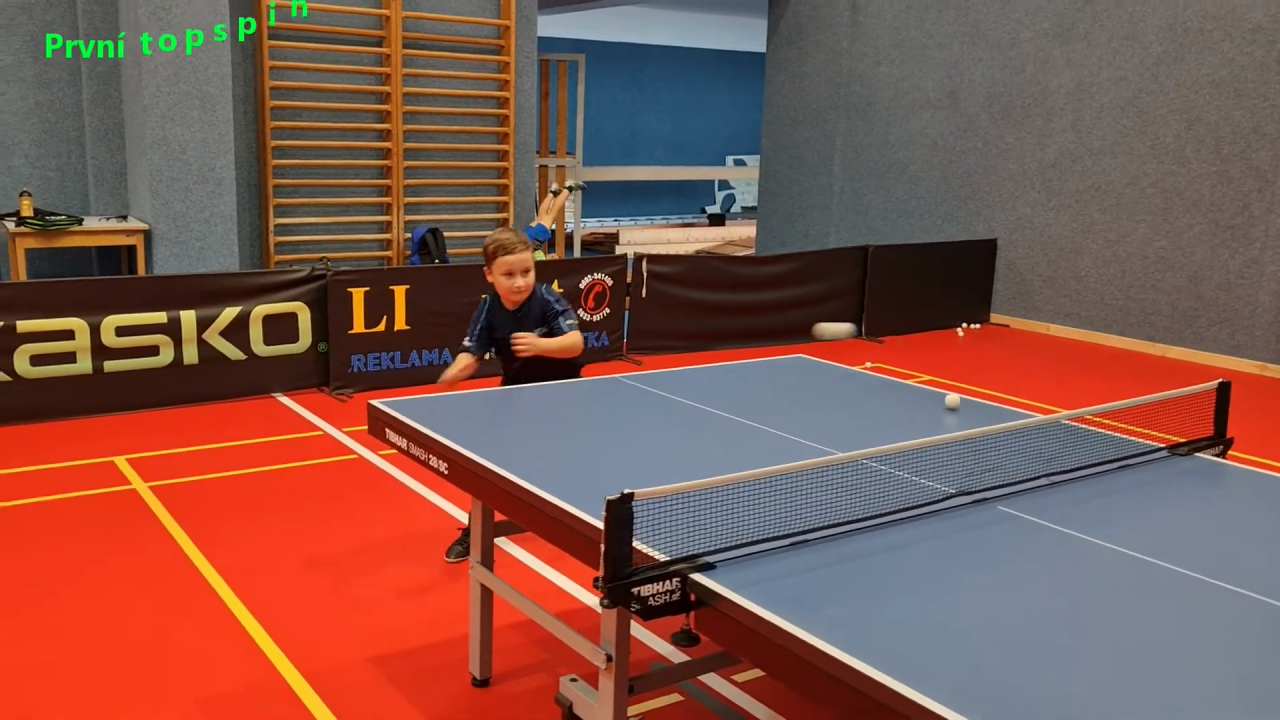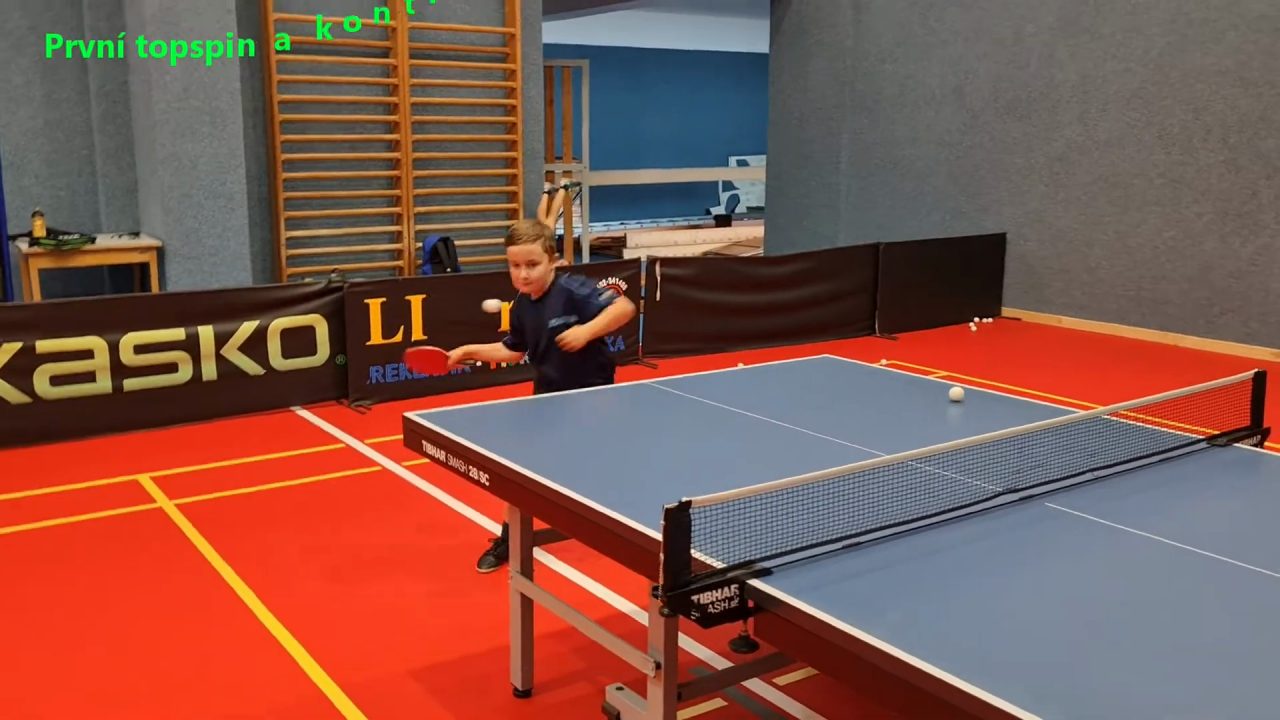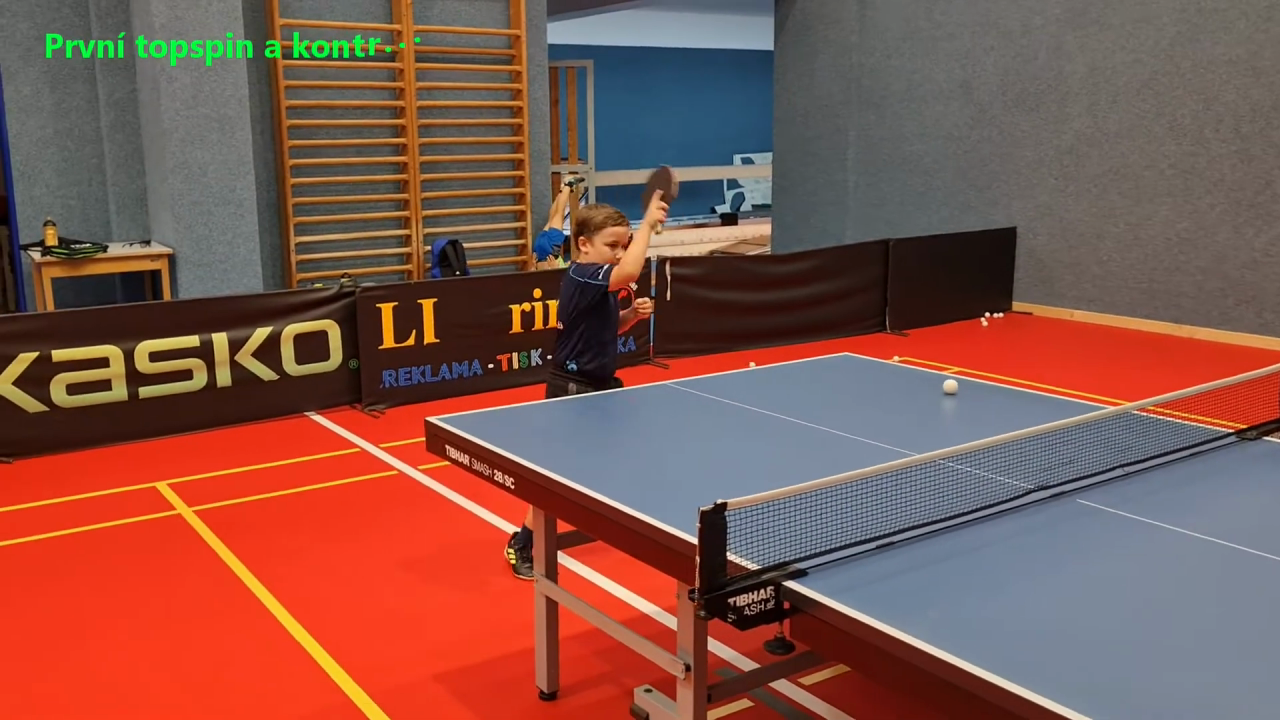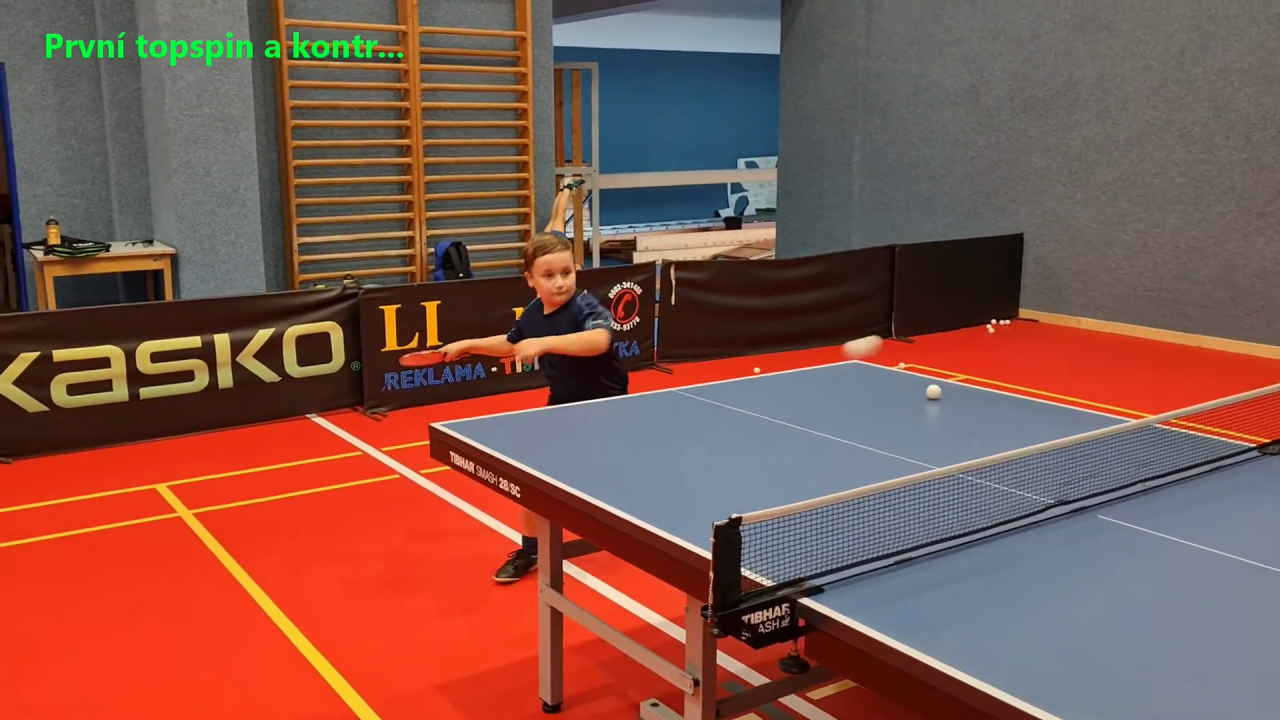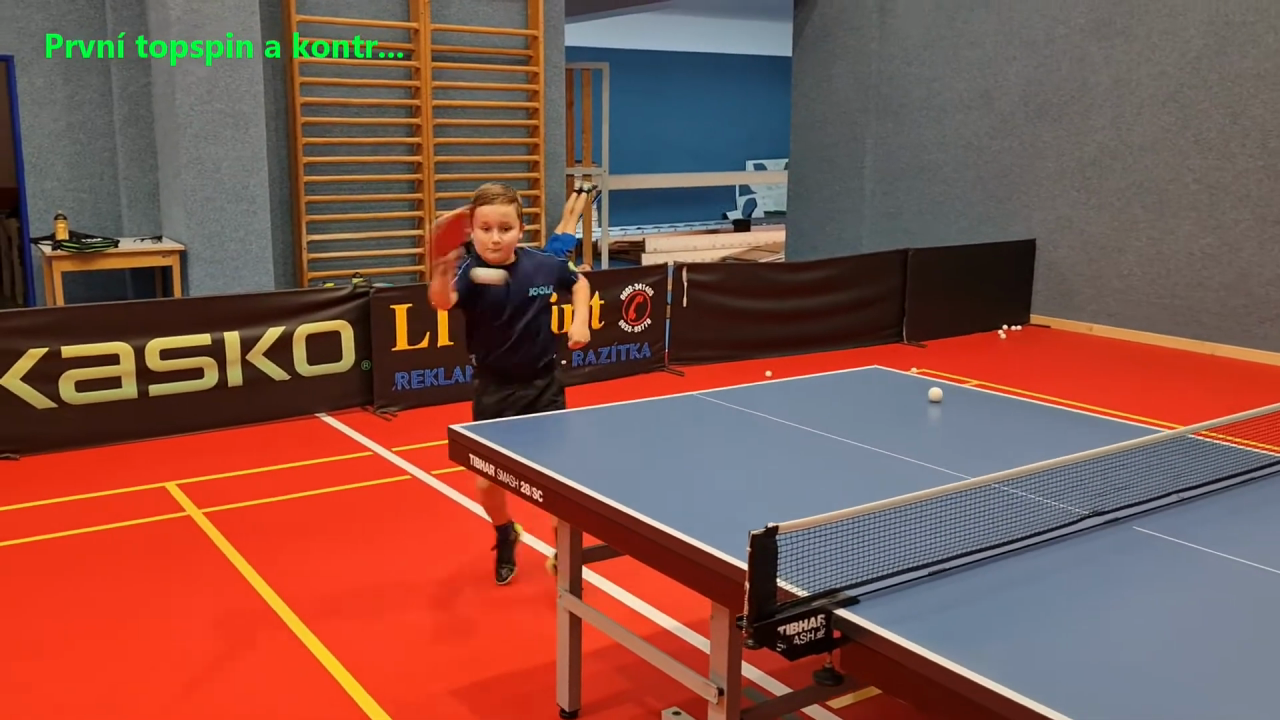
dt=0.4s
person 1, frame 1
left shoulder: (547, 298)
right shoulder: (487, 309)
left elbow: (576, 343)
right elbow: (470, 355)
left wrist: (540, 345)
right wrist: (453, 373)
left hip: (562, 385)
right hip: (519, 389)
right ankle: (476, 528)
person 1, frame 2
left shoulder: (572, 289)
right shoulder: (522, 306)
left elbow: (624, 308)
right elbow: (513, 352)
left wrist: (587, 331)
right wrist: (472, 350)
right hip: (549, 398)
right ankle: (509, 539)
person 1, frame 3
left shoulder: (602, 284)
right shoulder: (582, 276)
right elbow: (629, 272)
left wrist: (635, 313)
right wrist: (647, 222)
left hip: (602, 384)
right hip: (573, 386)
right ankle: (522, 542)
person 1, frame 4
left shoulder: (587, 306)
right shoulder: (532, 316)
left elbow: (599, 342)
right elbow: (510, 345)
left wrist: (545, 344)
right wrist: (468, 344)
right hip: (564, 408)
right ankle: (530, 549)
person 1, frame 5
left shoulder: (544, 264)
right shoulder: (466, 270)
left elbow: (578, 281)
right elbow: (444, 301)
left wrist: (580, 318)
right wrist: (442, 270)
left hip: (542, 385)
right hip: (493, 390)
right knee: (487, 482)
right ankle: (505, 537)
